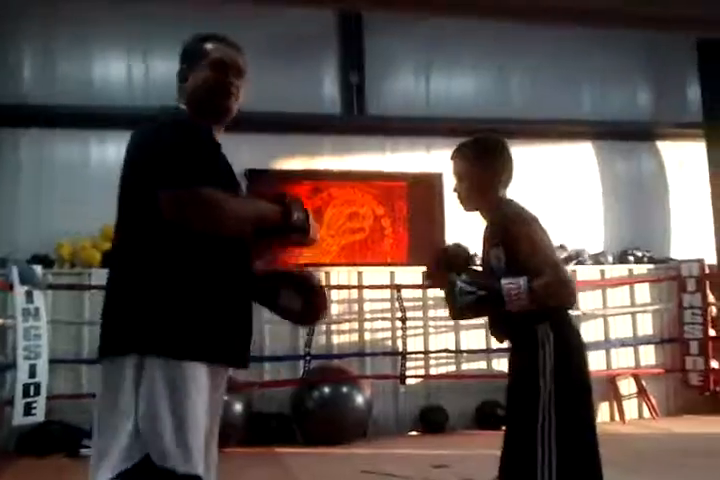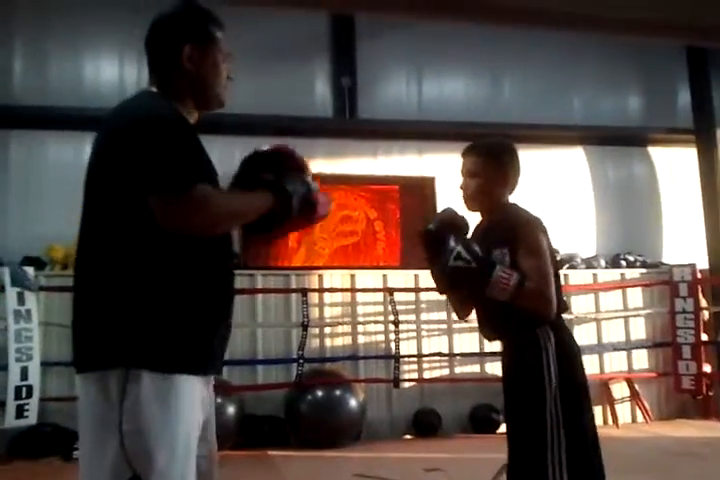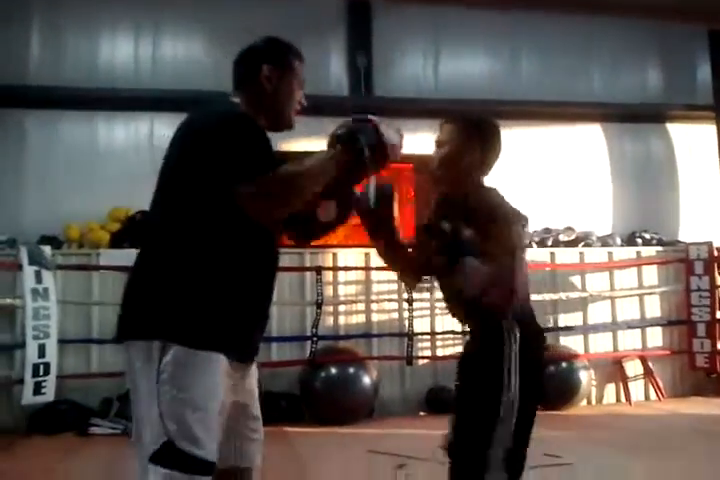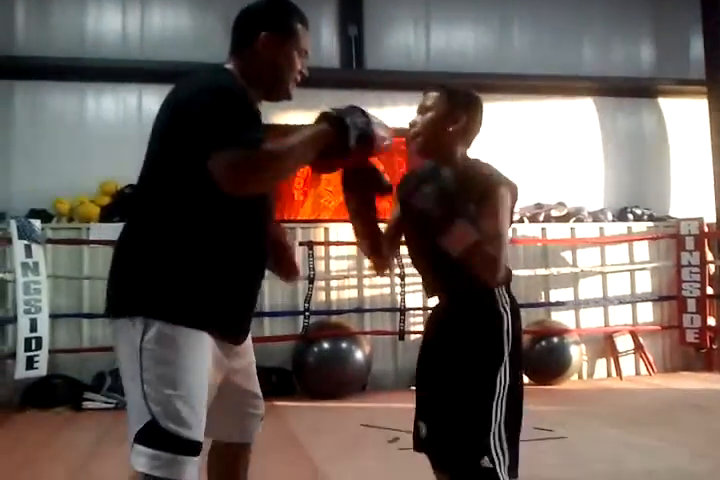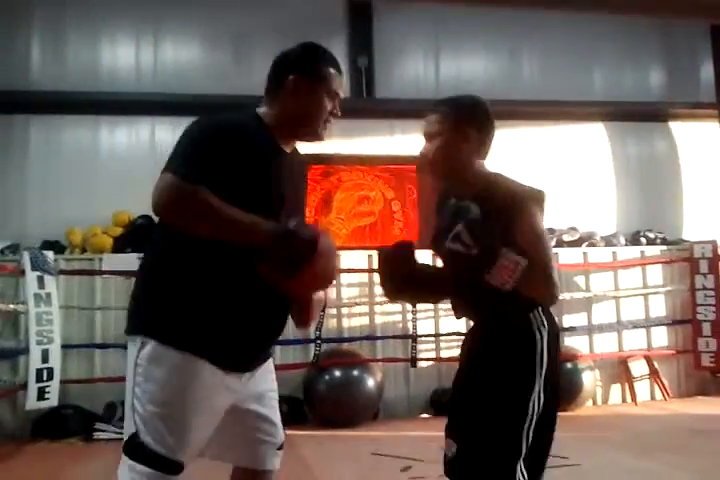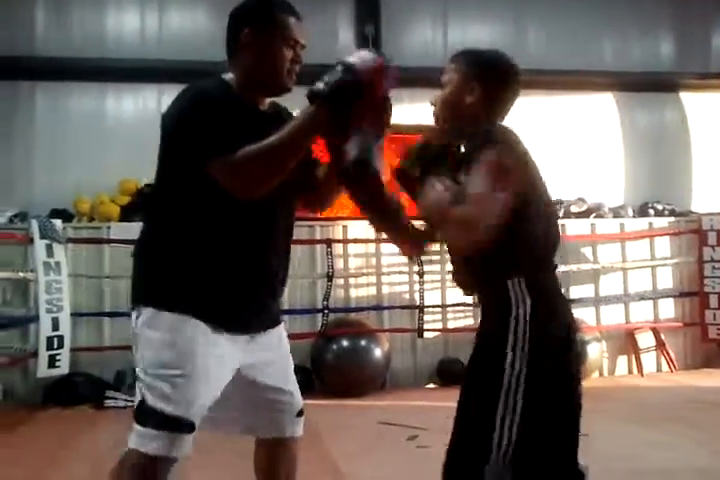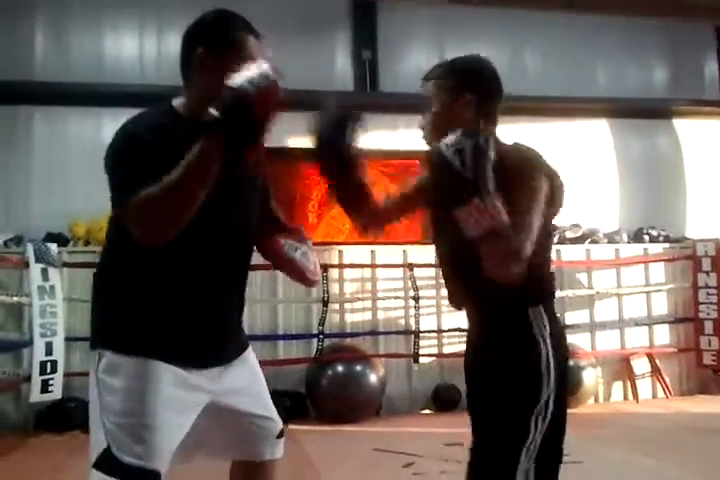
dt=0.7s
person 1, frame 1
left shoulder: (200, 145)
right shoulder: (169, 134)
right elbow: (187, 208)
right wrist: (283, 212)
left hip: (197, 341)
right hip: (159, 340)
person 1, frame 2
left shoulder: (165, 126)
right shoulder: (149, 123)
right elbow: (183, 212)
left wrist: (255, 199)
right wrist: (277, 197)
left hip: (177, 350)
right hip: (142, 352)
person 1, frame 3
left shoulder: (241, 135)
right shoulder: (225, 125)
left elbow: (266, 222)
right elbow: (264, 201)
left wrist: (338, 192)
right wrist: (343, 153)
left hip: (222, 331)
right hip: (181, 330)
person 1, frame 4
left shoulder: (237, 106)
right shoulder: (211, 94)
right elbow: (241, 175)
left wrist: (276, 246)
right wrist: (330, 132)
left hip: (217, 308)
right hip: (167, 304)
left knee: (238, 432)
person 1, frame 5
left shoulder: (293, 164)
right shoulder: (222, 135)
right elbow: (170, 200)
left wrist: (301, 288)
right wrist: (270, 235)
left hip: (249, 345)
right hip: (182, 336)
person 1, frame 6
left shoulder: (279, 118)
right shoulder: (202, 105)
left elbow: (314, 197)
right elbow: (243, 179)
left wrist: (348, 146)
right wrist: (323, 111)
left hip: (256, 312)
right hip: (183, 305)
left knee: (283, 426)
person 1, frame 7
left shoulder: (240, 136)
right shoulder: (144, 137)
left elbow: (260, 214)
right elbow: (150, 224)
right wrist: (217, 138)
left hip: (222, 342)
right hip: (145, 347)
person 2, frame 1
left shoulder: (516, 223)
right shoulder: (496, 226)
left elbow: (563, 289)
left wrist: (494, 292)
right wrist: (461, 284)
left hip: (547, 347)
right hip: (530, 348)
person 2, frame 2
left shoulder: (525, 226)
right shoulder: (480, 234)
left elbow: (545, 303)
right elbow: (463, 308)
left wrist: (486, 274)
right wrist: (442, 263)
left hip: (544, 350)
right hip: (518, 352)
person 2, frame 3
left shoulder: (498, 215)
right shoulder: (446, 205)
left elbow: (512, 297)
right elbow: (407, 267)
left wrist: (457, 262)
right wrist: (383, 228)
left hip: (507, 341)
right hip: (485, 339)
person 2, frame 4
left shoulder: (486, 182)
right shoulder: (414, 183)
left elbow: (493, 271)
right elbow: (381, 258)
left wrist: (445, 221)
left hip: (488, 317)
right hip: (448, 314)
right knee: (439, 442)
person 2, frame 5
left shoulder: (515, 200)
right shoulder: (453, 198)
left elbow: (546, 291)
right elbow: (455, 282)
left wrist: (487, 255)
right wrist: (413, 278)
left hip: (525, 340)
right hip: (487, 337)
person 2, frame 6
left shoulder: (497, 149)
right shoulder: (473, 153)
left elbow: (468, 232)
left wrist: (429, 184)
left hip: (519, 314)
right hip: (528, 312)
person 2, frame 7
left shoulder: (526, 169)
right shoulder: (447, 169)
left elbow: (511, 265)
right elbow: (372, 216)
left wrist: (474, 195)
right wrist: (339, 160)
left hip: (526, 336)
right hip: (491, 335)
